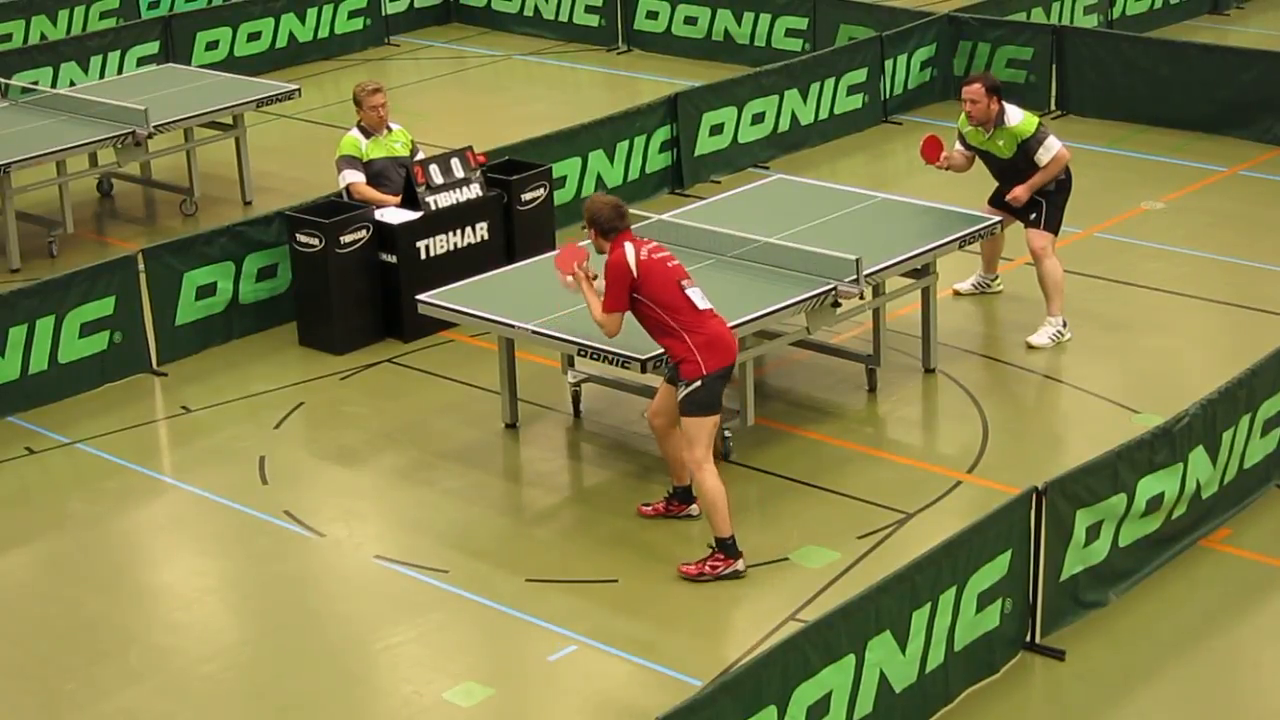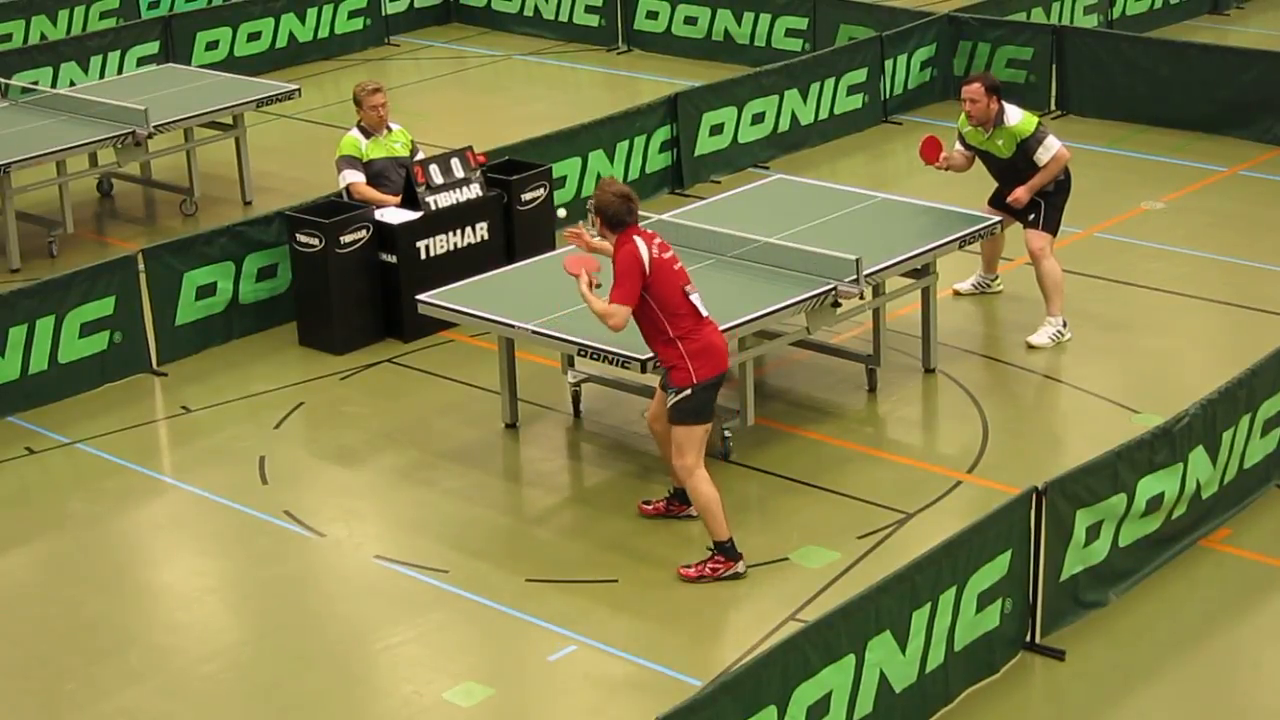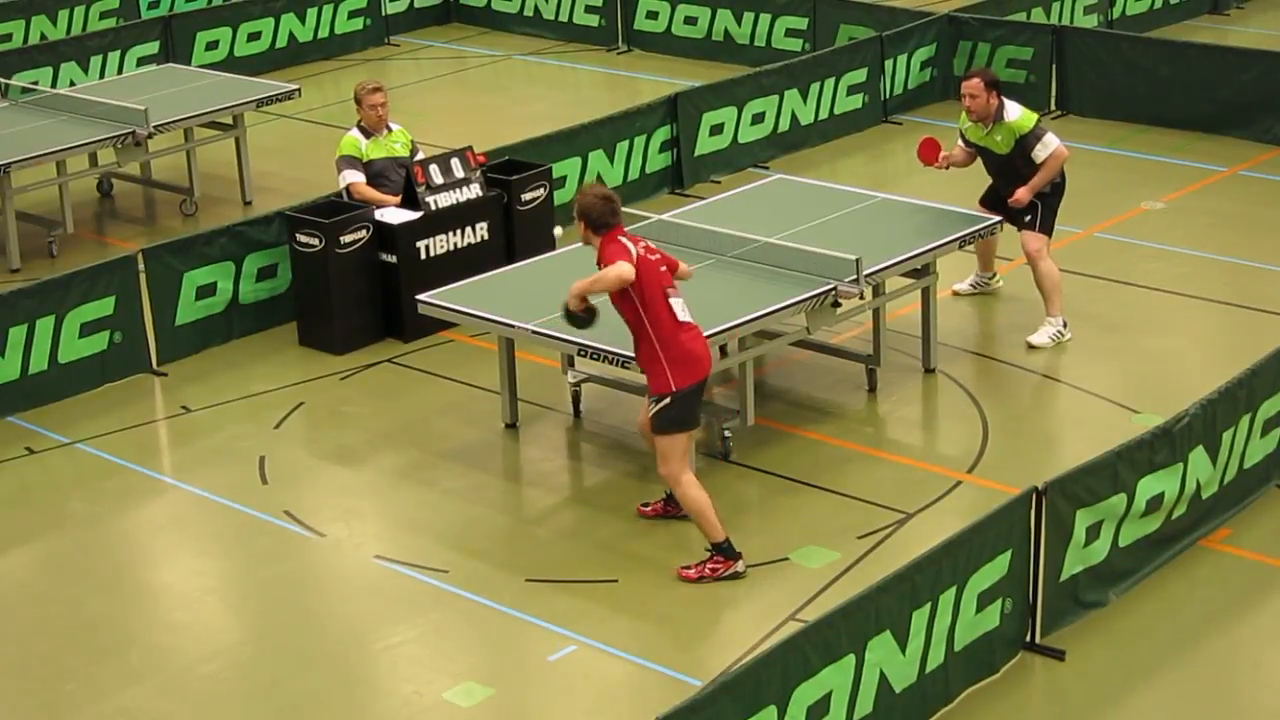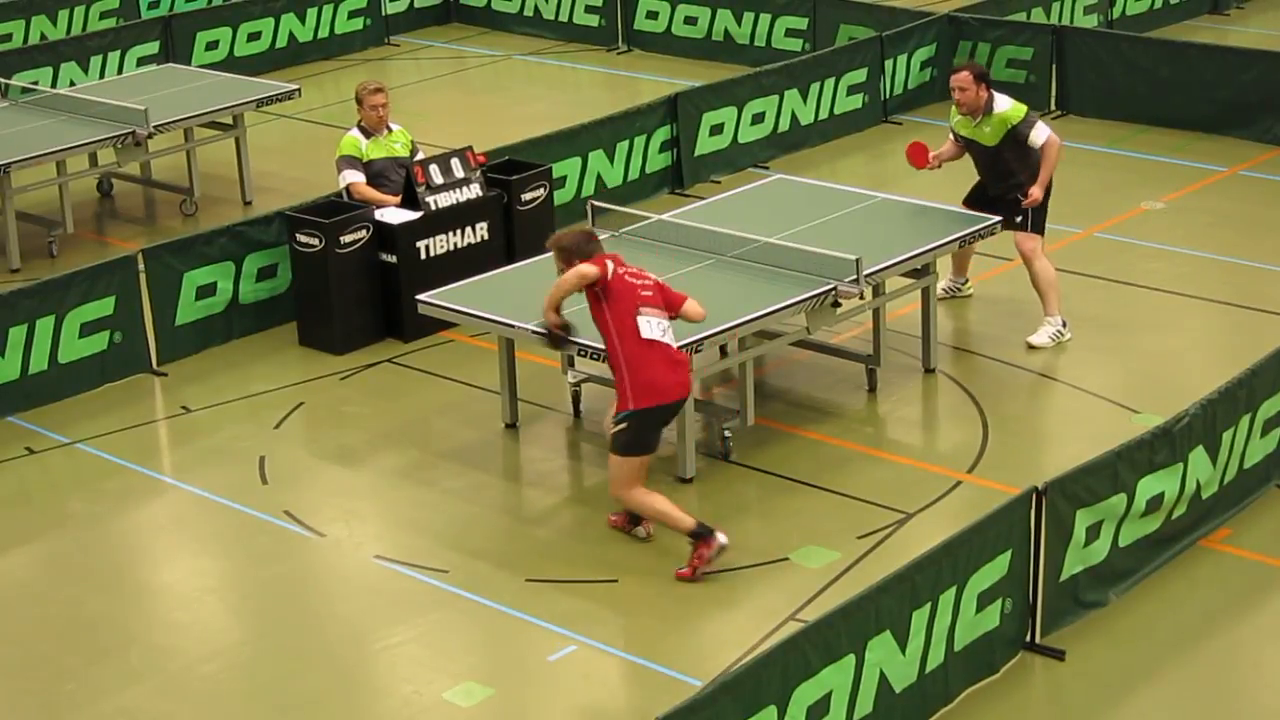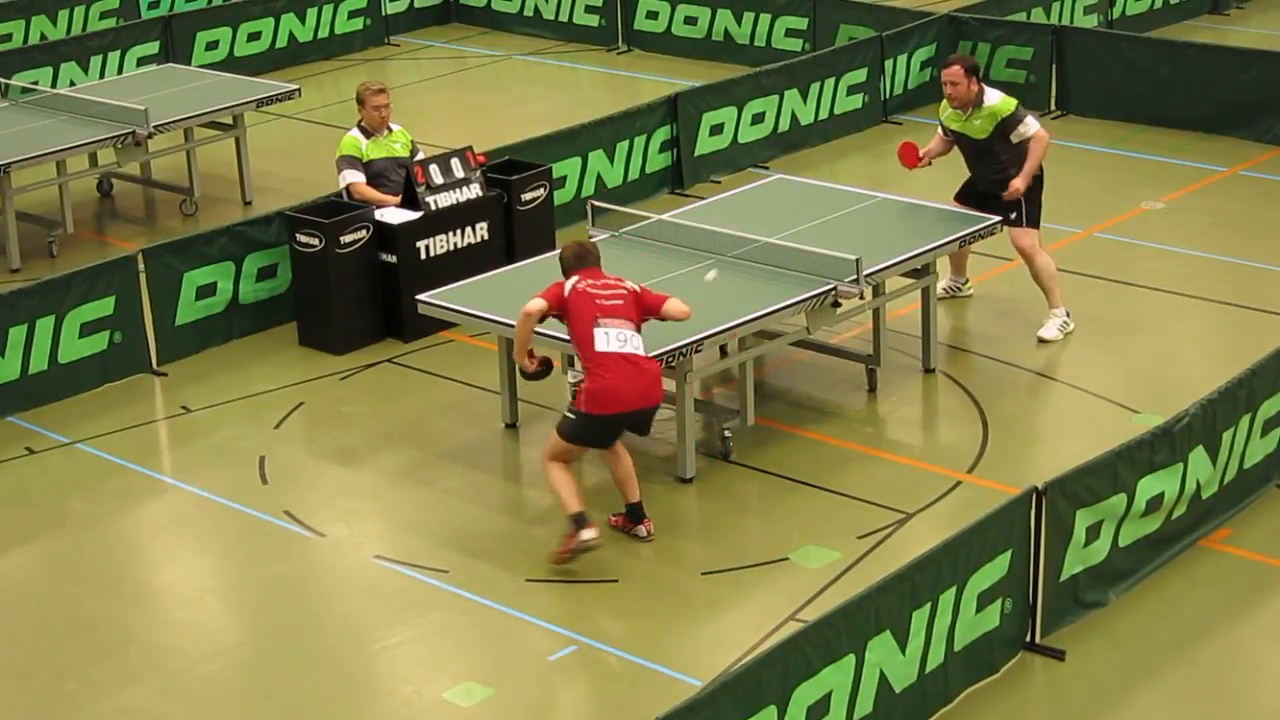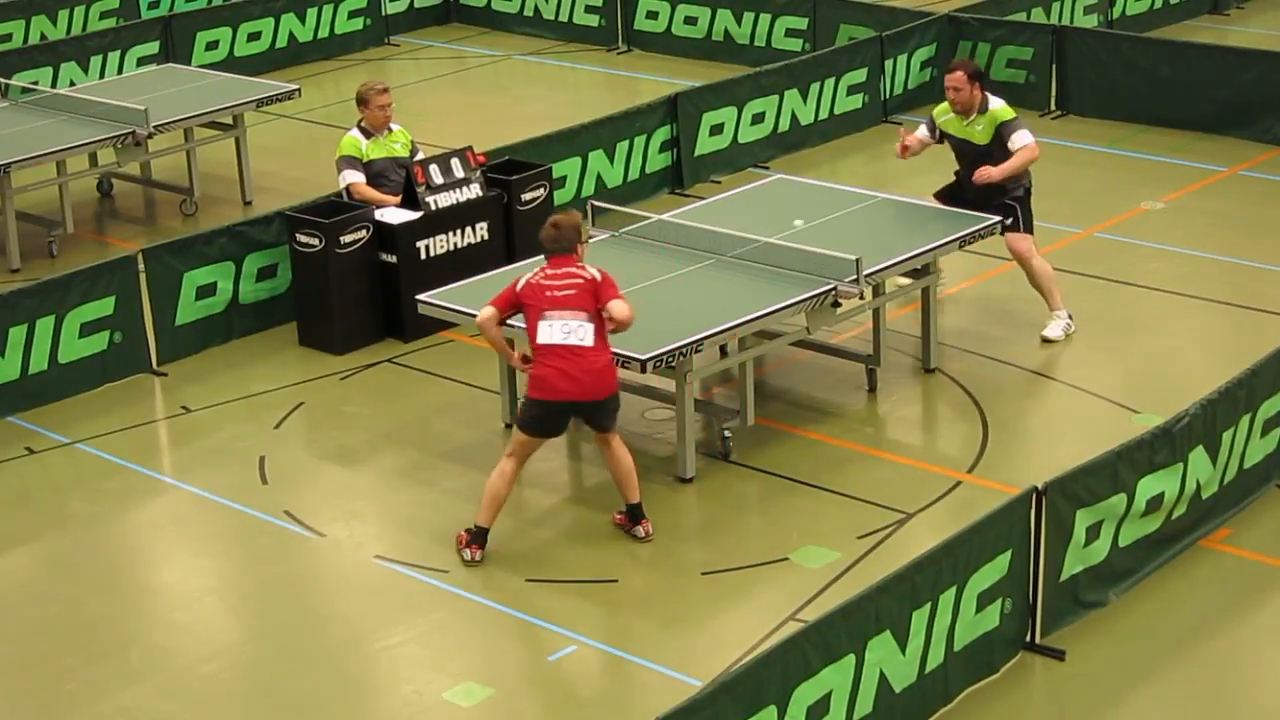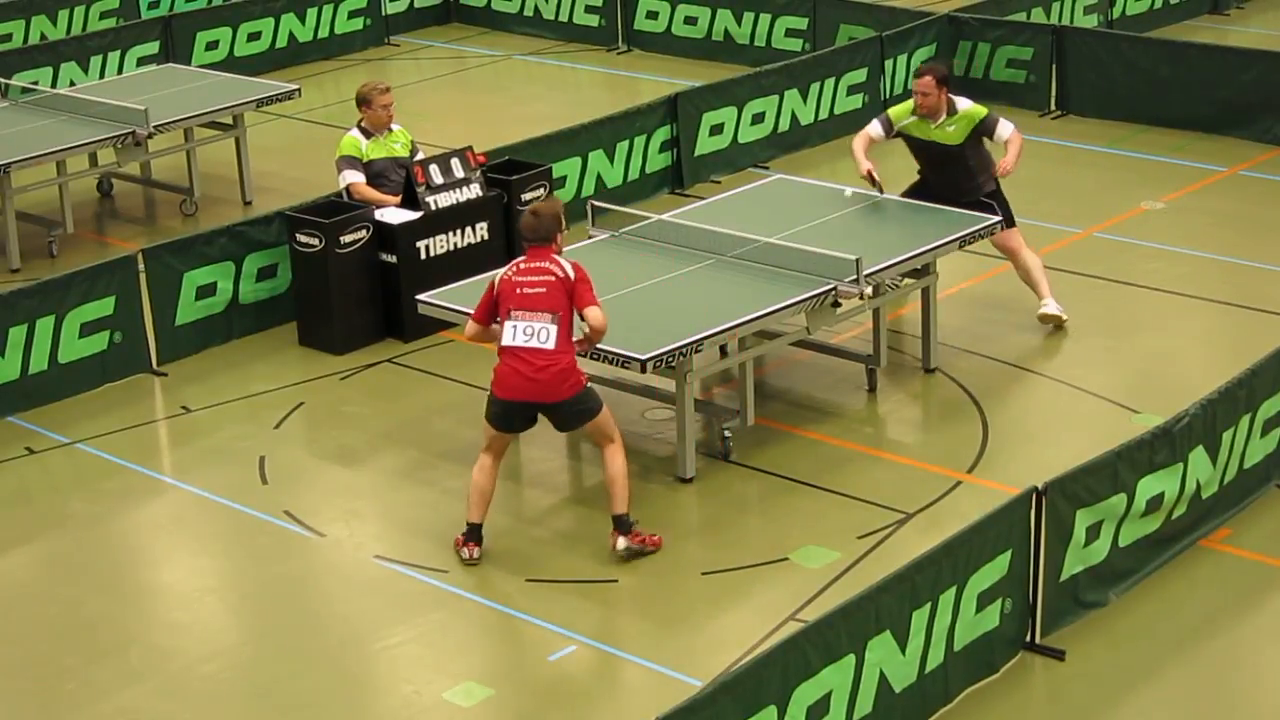
dt=0.2s
person 1, frame 1
left shoulder: (619, 261)
right shoulder: (642, 246)
left elbow: (610, 327)
left wrist: (586, 287)
right wrist: (592, 277)
left hip: (704, 355)
right hip: (709, 343)
left knee: (696, 458)
right knee: (659, 418)
left ankle: (728, 553)
right ankle: (682, 499)
person 1, frame 2
left shoulder: (628, 252)
right shoulder: (646, 238)
left elbow: (617, 320)
left wrist: (587, 292)
right wrist: (595, 244)
left hip: (694, 363)
right hip: (703, 348)
left knee: (687, 464)
right knee: (657, 423)
left ankle: (728, 555)
right ankle: (681, 500)
person 1, frame 3
left shoulder: (616, 247)
right shoulder: (640, 246)
left elbow: (624, 274)
right elbow: (678, 271)
left wrist: (580, 290)
left hip: (676, 369)
right hip: (690, 355)
left knee: (674, 472)
right knee: (649, 427)
left ankle: (726, 556)
right ankle: (676, 503)
person 1, frame 4
left shoulder: (597, 269)
right shoulder: (645, 278)
left elbow: (581, 271)
right elbow: (696, 312)
left wrist: (550, 308)
left hip: (645, 391)
right hip: (677, 383)
left knee: (626, 489)
right knee: (627, 440)
left ankle: (705, 537)
right ankle: (636, 520)
person 1, frame 5
left shoulder: (566, 289)
right shoulder: (631, 289)
left elbow: (531, 311)
right elbow: (681, 311)
left wrist: (521, 353)
right wrist: (646, 313)
left hip: (603, 395)
right hip: (648, 391)
left knee: (554, 460)
right knee: (609, 442)
left ankle: (581, 526)
right ankle: (636, 518)
person 1, frame 6
left shoulder: (527, 281)
right shoulder: (594, 276)
left elbow: (484, 321)
right elbow: (623, 315)
left wrist: (509, 353)
right wrist: (612, 328)
left hip: (548, 385)
right hip: (597, 381)
left knee: (513, 458)
right knee: (608, 438)
left ankle: (476, 539)
right ankle: (637, 517)
person 1, frame 7
left shoulder: (503, 276)
right shoulder: (569, 270)
left elbow: (472, 332)
right elbow: (597, 322)
right wrist: (584, 342)
left hip: (510, 385)
right hip: (561, 384)
left knee: (490, 453)
right knee: (611, 442)
left ankle: (472, 539)
right ankle: (624, 532)
person 2, frame 1
left shoulder: (1020, 126)
right shoulder: (967, 124)
left elbow: (1061, 156)
right elbow: (965, 159)
left wrist: (1028, 188)
right wrist: (949, 160)
left hip: (1048, 184)
right hip: (1014, 183)
left knee: (1039, 247)
left ankle: (1057, 323)
right ankle: (988, 278)
person 2, frame 2
left shoulder: (1019, 126)
right shoulder: (967, 123)
left elbow: (1061, 156)
right elbow: (965, 159)
left wrist: (1029, 190)
right wrist: (949, 161)
left hip: (1047, 185)
right hip: (1013, 184)
left knee: (1038, 248)
left ankle: (1057, 323)
right ankle: (988, 278)
person 2, frame 3
left shoulder: (1018, 122)
right shoulder: (969, 119)
left elbow: (1059, 154)
right elbow: (967, 152)
left wrist: (1029, 189)
right wrist: (950, 158)
left hip: (1040, 188)
right hip: (1006, 184)
left knee: (1034, 250)
left ankle: (1057, 323)
right ankle: (986, 276)
person 2, frame 4
left shoulder: (1009, 113)
right shoulder: (958, 114)
left elbow: (1052, 142)
right elbow: (957, 144)
left wrist: (1040, 185)
right wrist: (939, 156)
left hip: (1026, 188)
right hip: (991, 185)
left knee: (1029, 250)
left ankle: (1055, 323)
right ankle: (958, 282)
person 2, frame 5
left shoulder: (999, 107)
right shoulder: (947, 109)
left elbow: (1041, 137)
right elbow: (944, 139)
left wrist: (1024, 177)
right wrist: (928, 153)
left hip: (1017, 183)
right hip: (985, 180)
left knee: (1027, 245)
left ankle: (1059, 314)
right ankle: (959, 282)
person 2, frame 6
left shoulder: (998, 114)
right shoulder: (943, 113)
left elbow: (1030, 149)
right elbow: (920, 140)
left wrist: (1000, 171)
right wrist: (908, 146)
left hip: (1008, 192)
right hip: (968, 187)
left knee: (1023, 252)
left ankle: (1060, 316)
person 2, frame 7
left shoulder: (970, 113)
right shoulder: (902, 115)
left elbow: (1013, 134)
right elbow: (863, 137)
left wrist: (1010, 158)
right wrist: (862, 160)
left hip: (979, 190)
right hip: (934, 187)
left knee: (1012, 246)
left ankle: (1048, 302)
